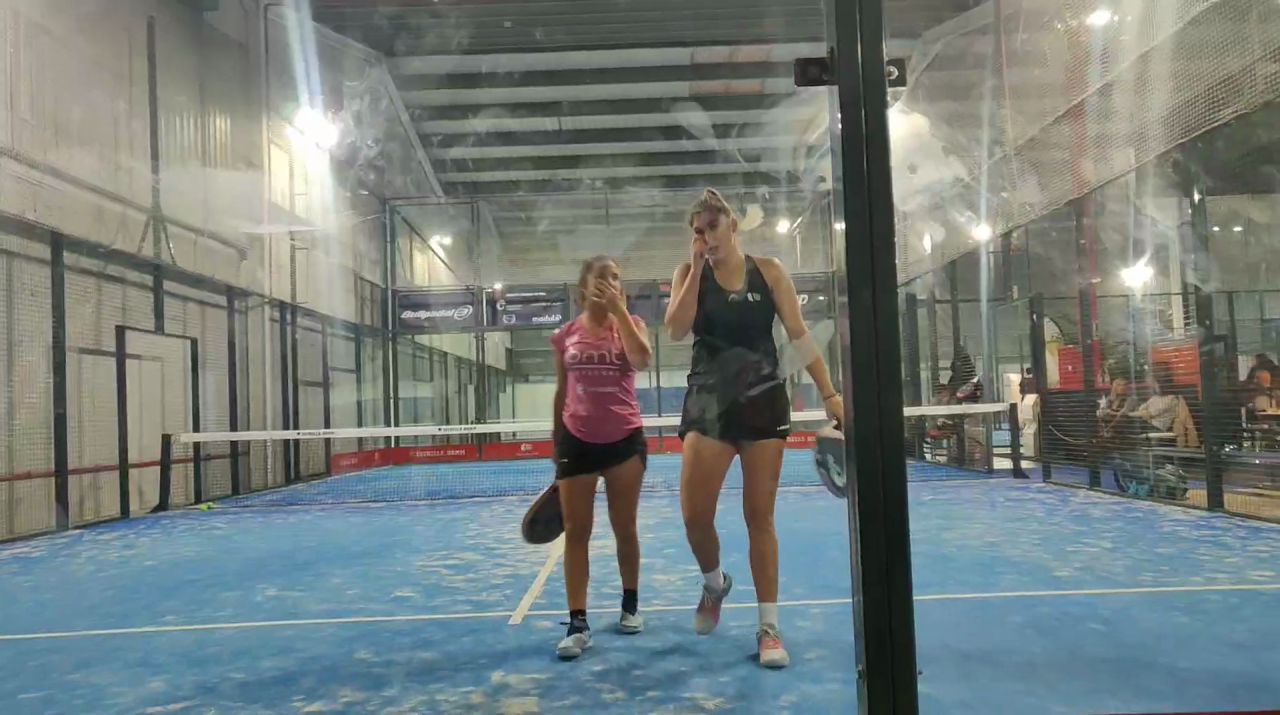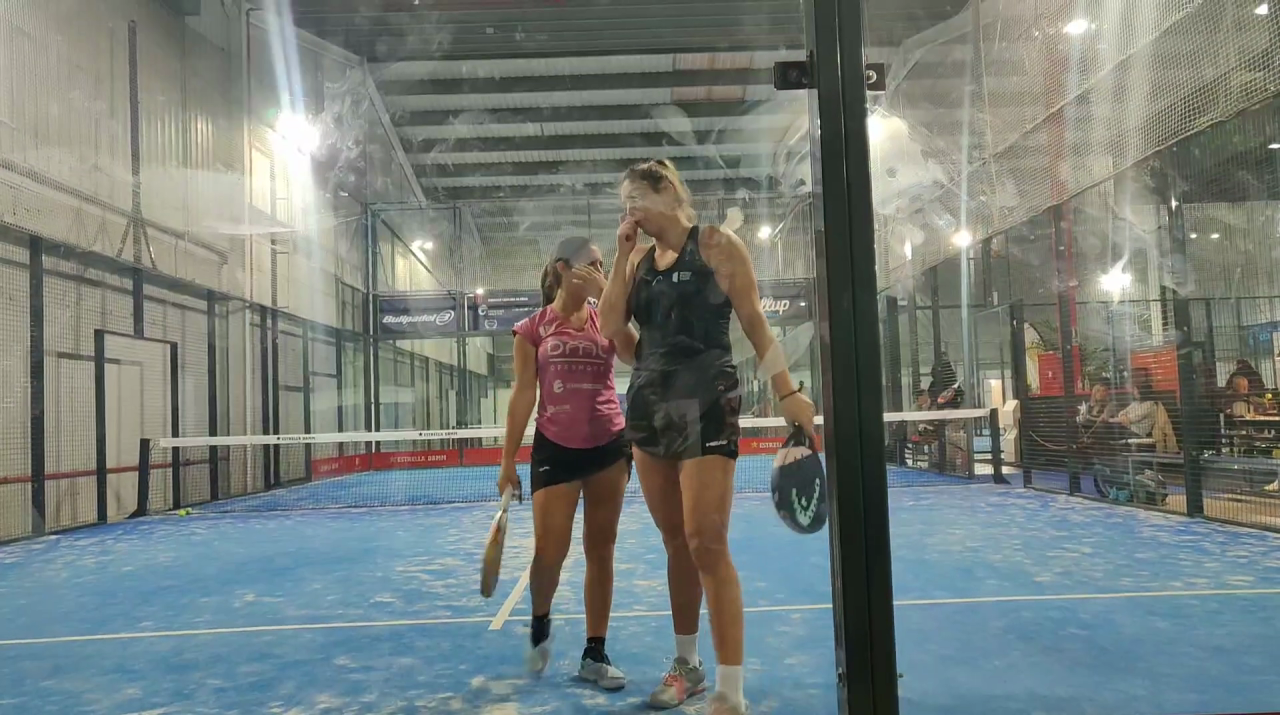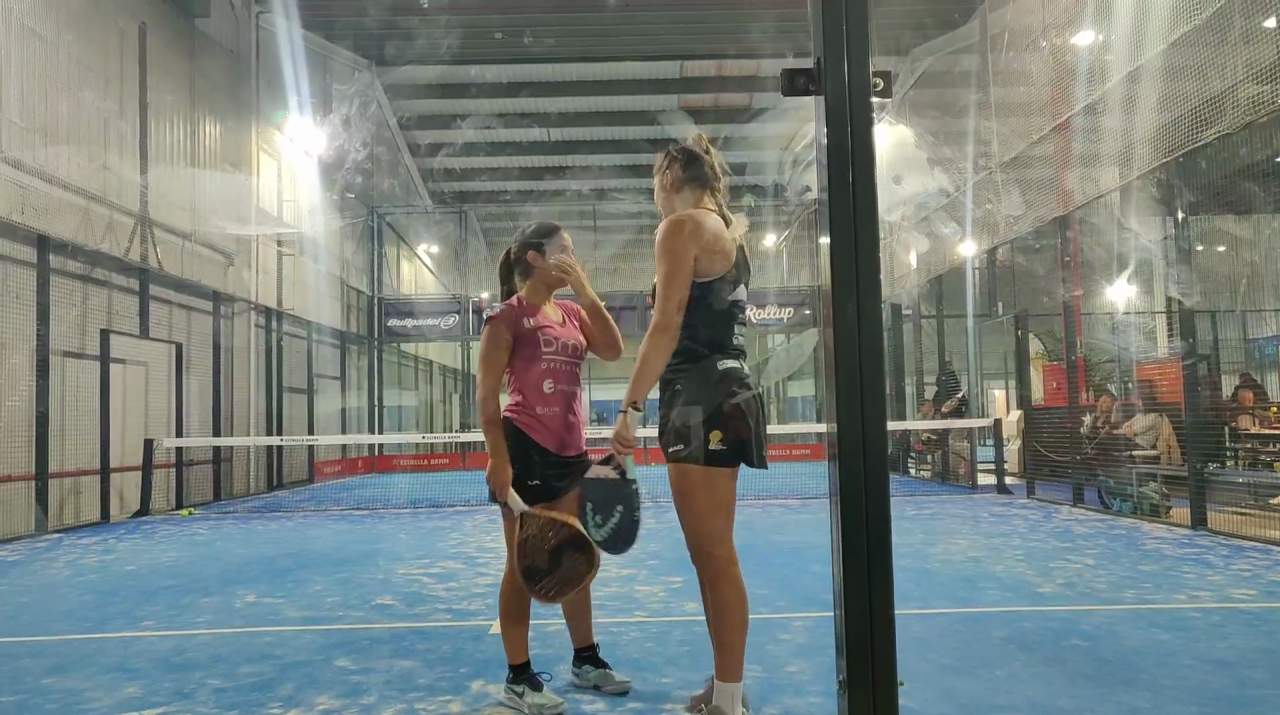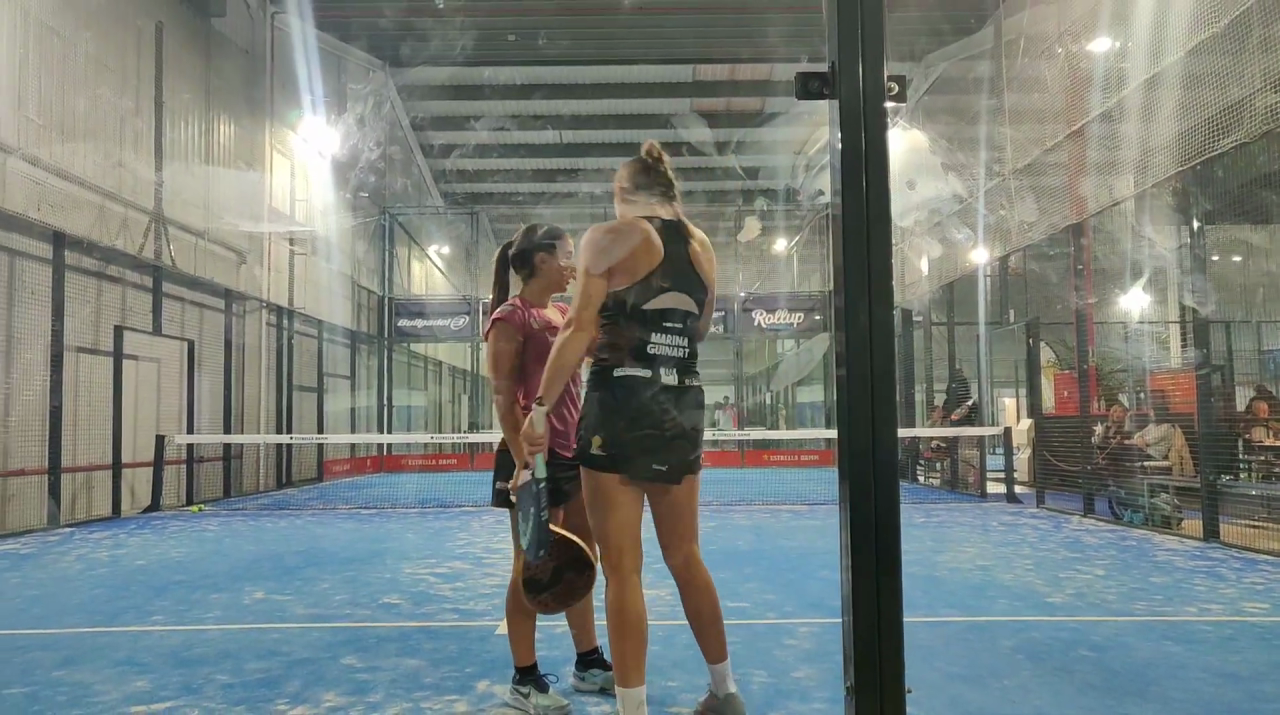
dt=1s
person 1, frame 1
left shoulder: (768, 270)
right shoulder: (688, 273)
left elbow: (798, 333)
right elbow: (677, 331)
left wrist: (828, 391)
right wrist: (697, 267)
left hip: (762, 397)
right hip: (707, 398)
left knee: (759, 515)
right knee: (694, 512)
left ankle: (768, 626)
right ankle: (714, 582)
person 1, frame 2
left shoulder: (716, 243)
right shoulder: (637, 259)
left elbow: (753, 319)
right elbow: (610, 328)
left wrist: (785, 388)
right wrist: (623, 254)
left hip: (706, 401)
right hip: (649, 402)
left knee: (706, 541)
right knee: (676, 542)
right ankle: (686, 664)
person 1, frame 3
left shoulder: (683, 225)
right shoulder: (725, 229)
left elbow: (667, 326)
left wrist: (629, 406)
left hip: (701, 401)
right hip: (717, 399)
left knee: (715, 558)
right knee: (707, 553)
person 1, frame 4
left shoulder: (607, 237)
right shoulder: (700, 244)
left elbow: (580, 327)
left wrist: (542, 404)
left hip: (620, 409)
right hip: (683, 410)
left knee: (622, 569)
right knee: (685, 558)
person 2, frame 1
left shoulder: (630, 323)
right shoulder: (565, 335)
left elbow: (641, 359)
right elbow: (561, 392)
left wrist: (618, 309)
right wrist: (556, 443)
left hip: (624, 438)
right hip: (577, 440)
left knee: (625, 528)
right knee: (576, 532)
left ankle: (630, 602)
right ankle: (578, 624)
person 2, frame 2
left shoulder: (604, 319)
right shoulder: (532, 328)
left elbow: (632, 355)
right elbow: (523, 394)
left wrist: (606, 296)
right wrist: (508, 459)
left hip: (607, 444)
right hip: (554, 447)
left knee: (601, 550)
right knee: (549, 551)
left ankle: (595, 653)
right ankle: (540, 622)
person 2, frame 3
left shoulder: (572, 313)
right shoulder: (508, 316)
left elbow: (613, 350)
right elbow: (487, 393)
left wrist: (585, 290)
right wrist: (498, 458)
left hip: (572, 450)
right hip: (528, 450)
left ankle: (586, 660)
person 2, frame 4
left shoulder: (565, 314)
right shoulder: (511, 317)
right elbow: (504, 395)
right wrist: (522, 460)
left hip: (572, 453)
right hip: (537, 454)
left ankle: (589, 664)
